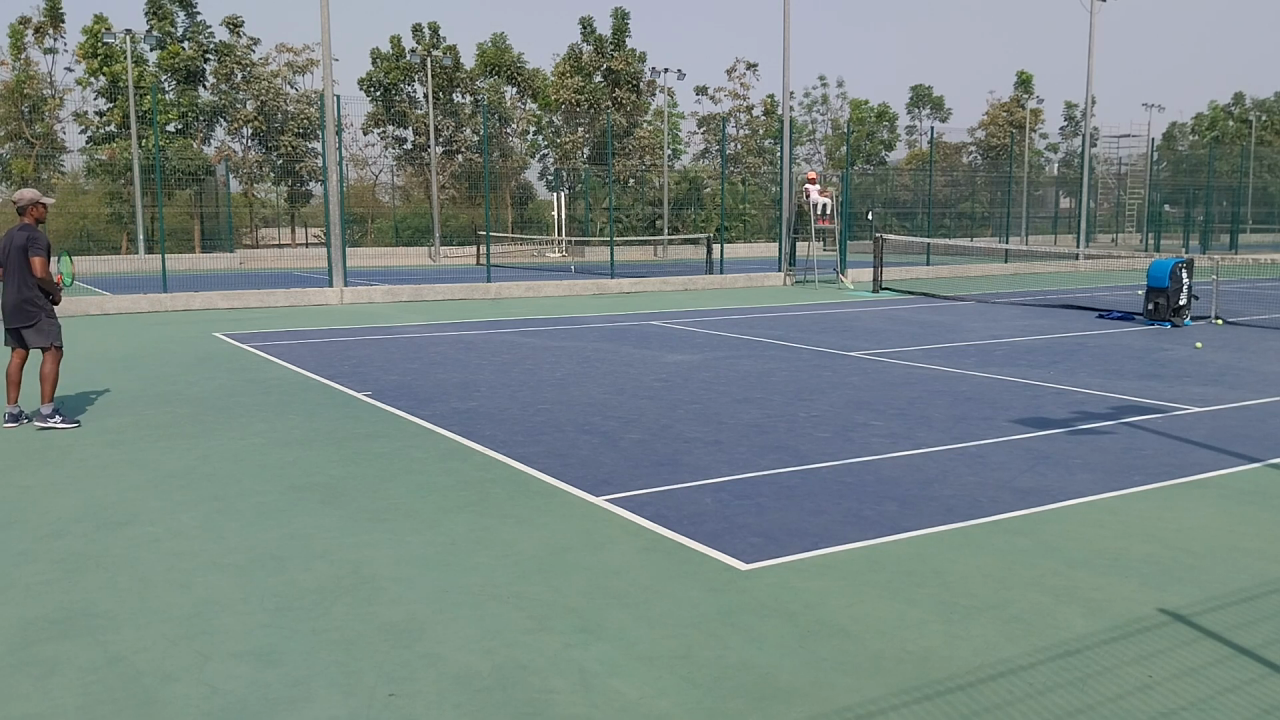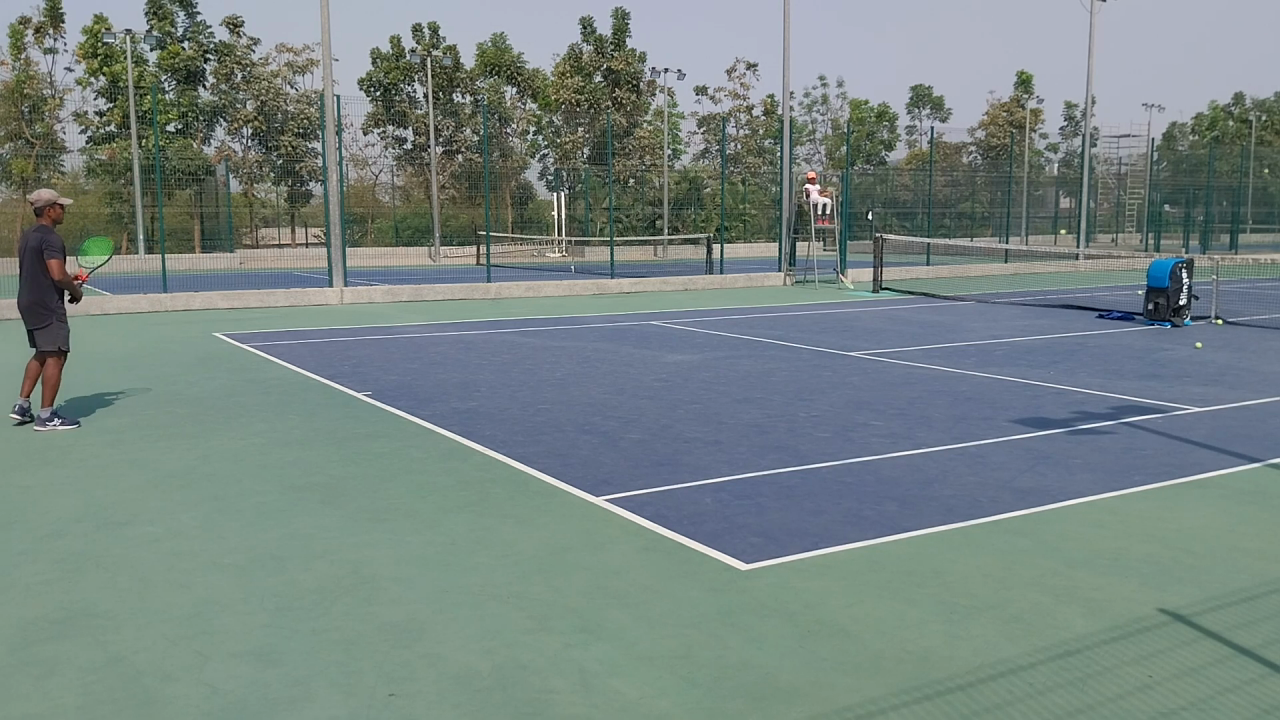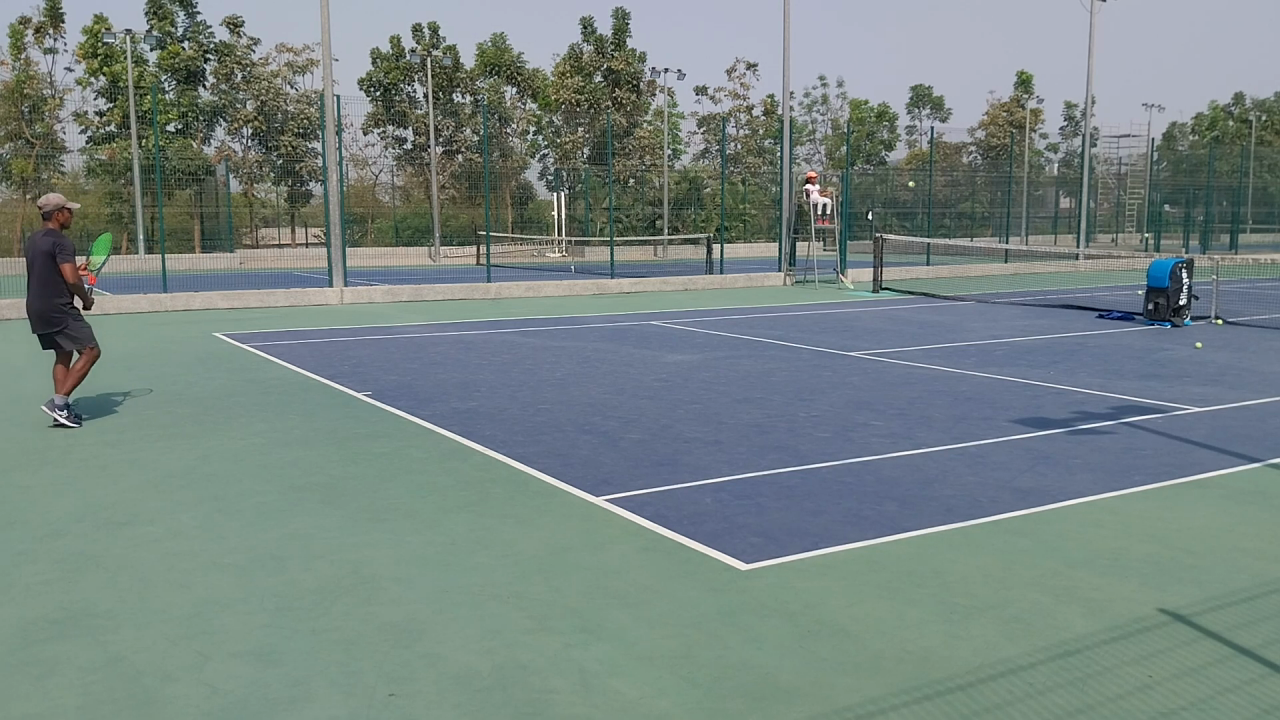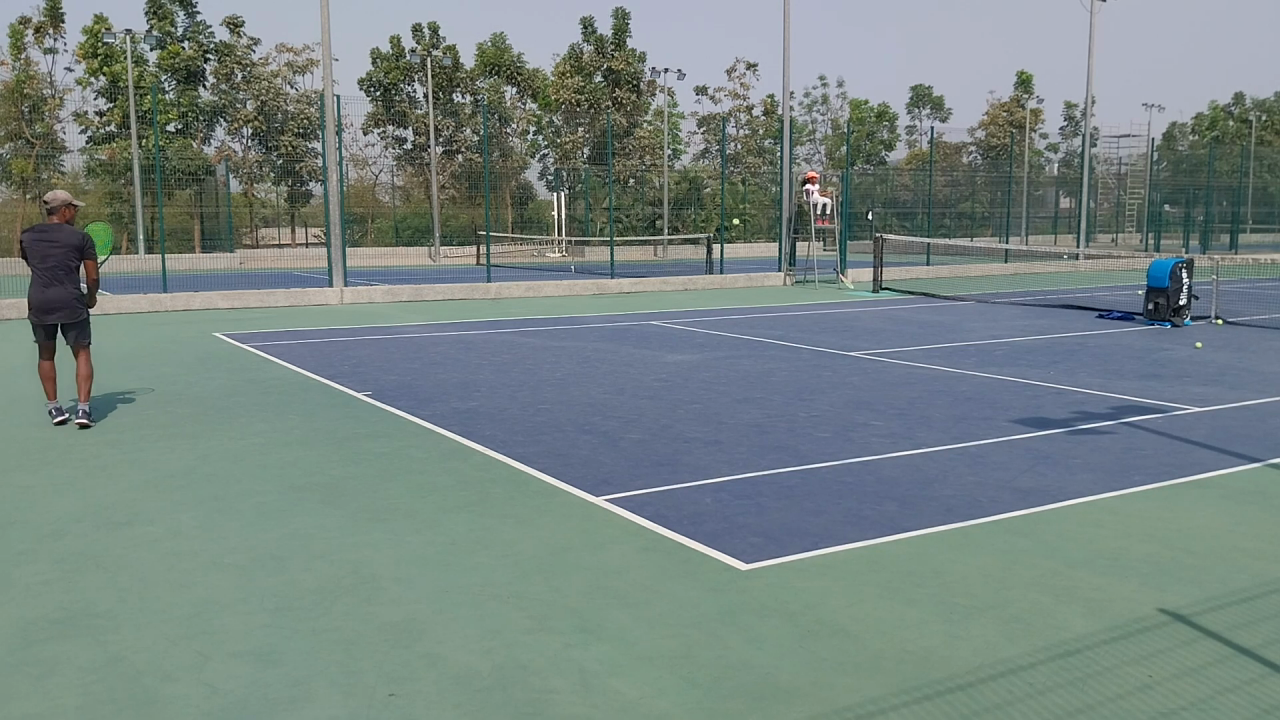
dt=0.3s
person 1, frame 1
right shoulder: (35, 236)
right elbow: (41, 273)
right wrist: (55, 291)
right hip: (34, 306)
right knee: (52, 353)
right ankle: (46, 412)
person 1, frame 2
left shoulder: (28, 236)
right shoulder: (50, 238)
right elbow: (58, 276)
left wrist: (68, 279)
right wrist: (75, 290)
left hip: (29, 303)
right hip: (47, 306)
left knee: (41, 355)
right knee: (56, 356)
left ankle: (22, 405)
right ankle: (46, 416)
person 1, frame 3
left shoulder: (33, 240)
right shoulder: (60, 242)
right elbow: (72, 280)
left wrist: (75, 270)
right wrist: (86, 298)
left hip: (37, 308)
right hip: (59, 309)
left knee: (63, 356)
right knee: (91, 352)
left ankle: (60, 406)
right ankle: (59, 402)
person 1, frame 4
left shoulder: (28, 235)
right shoulder: (81, 237)
right elbow: (93, 277)
right wrist: (92, 297)
left hip: (39, 302)
right hip: (70, 302)
left knee: (46, 354)
right knee: (81, 354)
left ankle: (54, 407)
right ankle: (83, 408)
